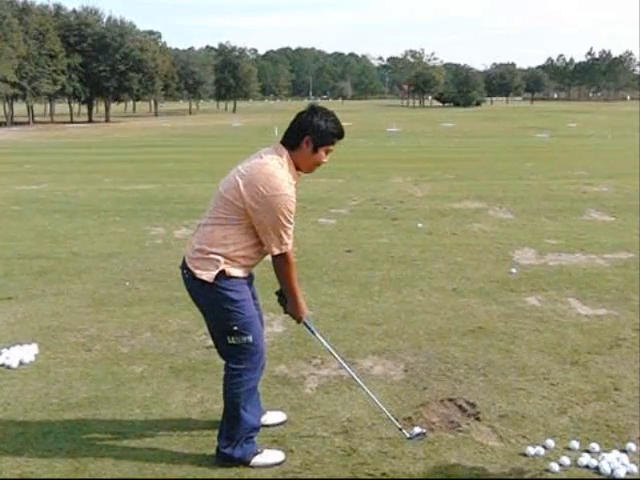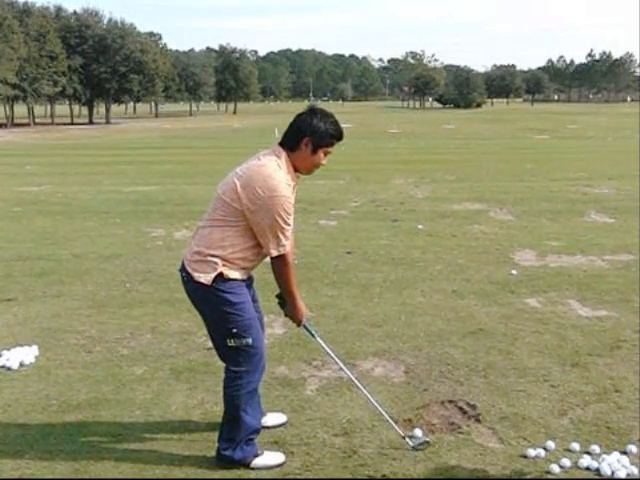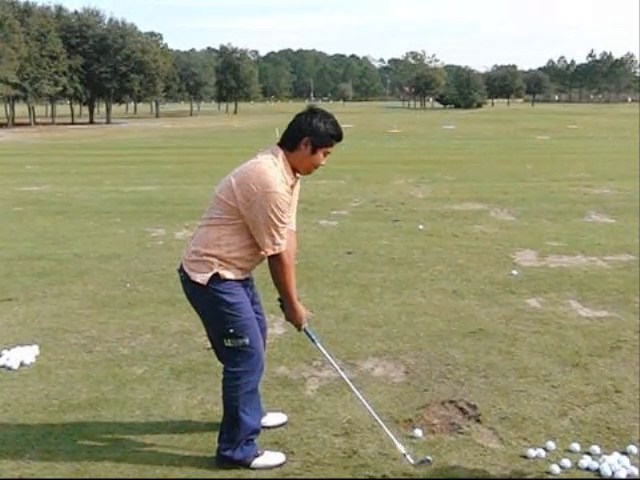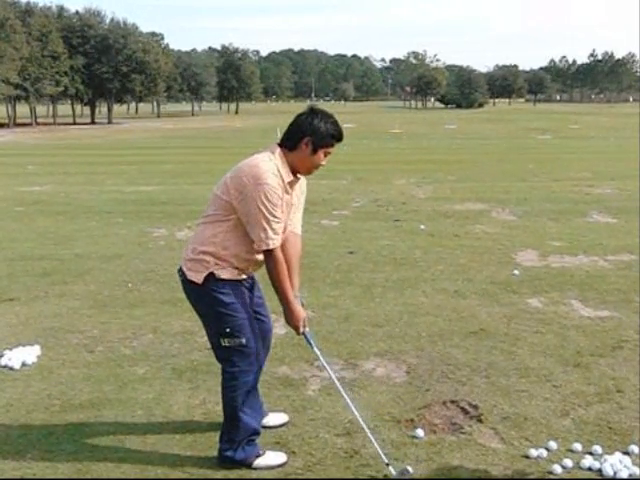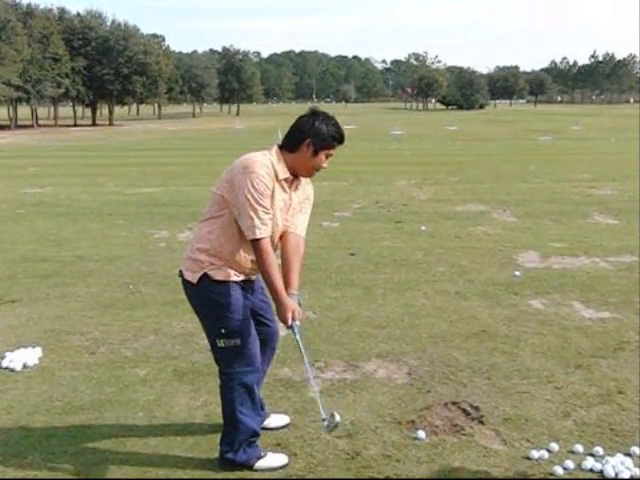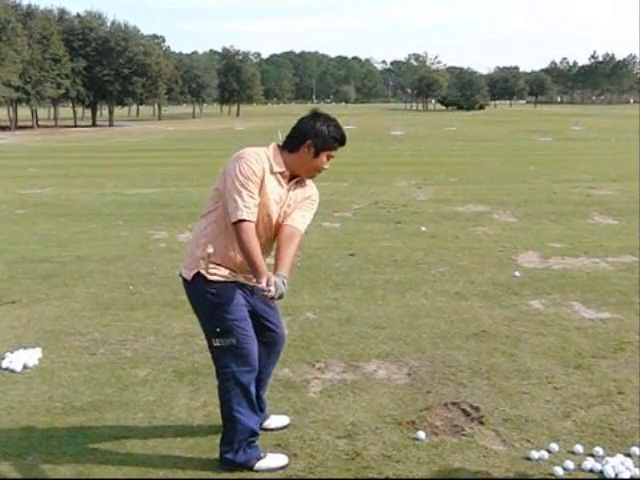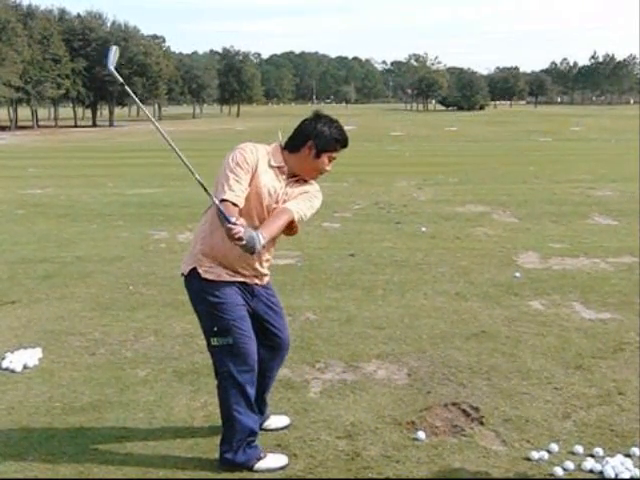
dt=0.7s
person 1, frame 1
left shoulder: (272, 161)
right shoulder: (275, 183)
left elbow: (279, 246)
right elbow: (281, 252)
left wrist: (289, 292)
right wrist: (295, 300)
left hip: (226, 266)
right hip: (214, 273)
left knee: (250, 341)
right knee: (247, 355)
left ankle: (248, 411)
right ankle: (236, 447)
person 1, frame 2
left shoulder: (274, 164)
right shoulder: (273, 183)
left elbow: (284, 240)
right elbow: (280, 254)
left wrist: (289, 295)
right wrist: (294, 302)
left hip: (229, 269)
right hip: (214, 275)
left knee: (252, 341)
right knee: (247, 356)
left ankle: (249, 413)
right ankle: (236, 448)
person 1, frame 3
left shoulder: (286, 172)
right shoulder: (269, 181)
left elbow: (288, 237)
right elbow: (276, 254)
left wrist: (290, 296)
right wrist: (292, 304)
left hip: (232, 270)
right hip: (211, 275)
left knee: (254, 339)
right knee: (246, 356)
left ankle: (248, 412)
right ankle: (237, 448)
person 1, frame 4
left shoulder: (297, 180)
right shoulder: (263, 177)
left elbow: (291, 237)
right elbow: (271, 250)
left wrist: (295, 296)
right wrist: (290, 305)
left hip: (238, 270)
right hip: (211, 274)
left knee: (260, 336)
right knee: (243, 356)
left ankle: (249, 410)
right ankle: (239, 448)
person 1, frame 5
left shoulder: (303, 187)
right shoulder: (255, 170)
left elbow: (293, 239)
right elbow: (260, 241)
left wrist: (293, 294)
right wrist: (280, 298)
left hip: (243, 273)
right hip: (211, 273)
left knee: (265, 337)
right knee: (243, 358)
left ankle: (251, 412)
right ankle: (239, 449)
person 1, frame 6
left shoulder: (307, 193)
right shoulder: (250, 162)
left elbow: (291, 233)
right elbow: (242, 223)
left wrist: (280, 277)
right wrist: (261, 273)
left hip: (248, 275)
right hip: (210, 274)
left knee: (271, 338)
right knee: (240, 358)
left ankle: (252, 412)
right ankle: (240, 450)
person 1, frame 7
left shoulder: (309, 193)
right shoulder: (248, 156)
left elbow: (283, 216)
right elbow: (225, 204)
left wrist: (257, 239)
right wrist: (237, 226)
left hip: (254, 276)
right hip: (212, 272)
left knee: (276, 342)
right knee: (240, 358)
left ankle: (252, 413)
right ankle: (240, 450)
